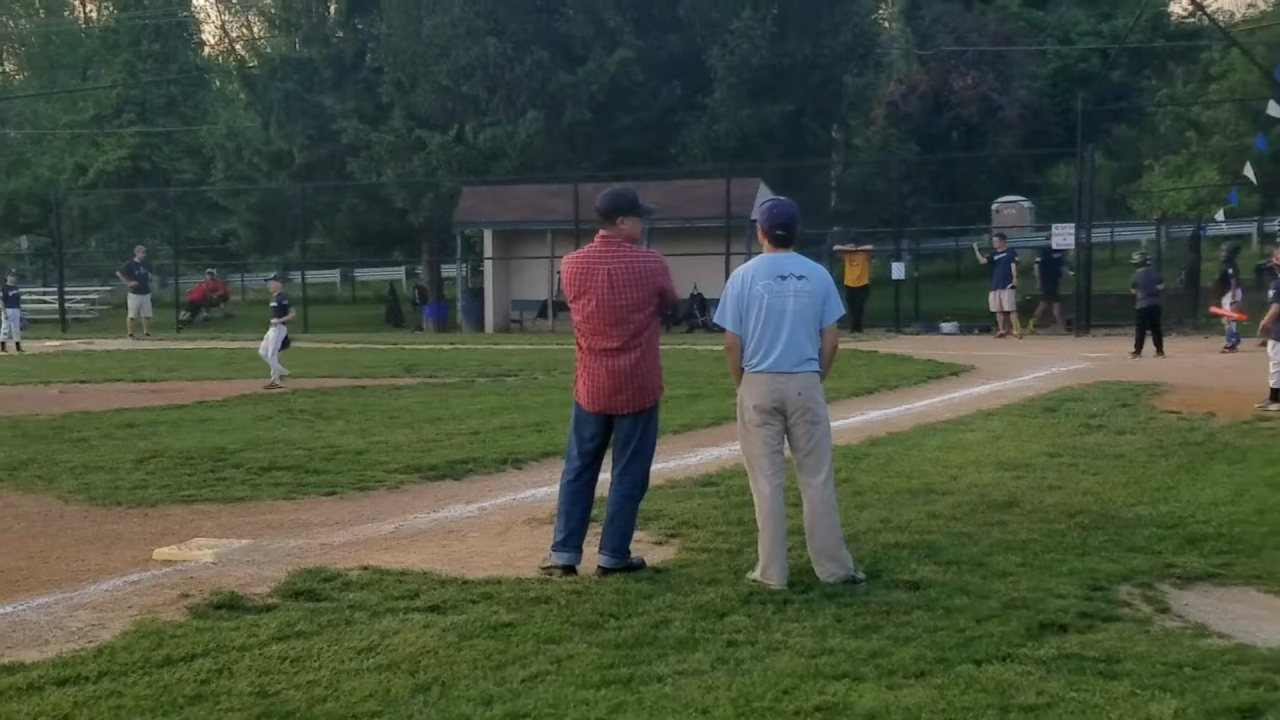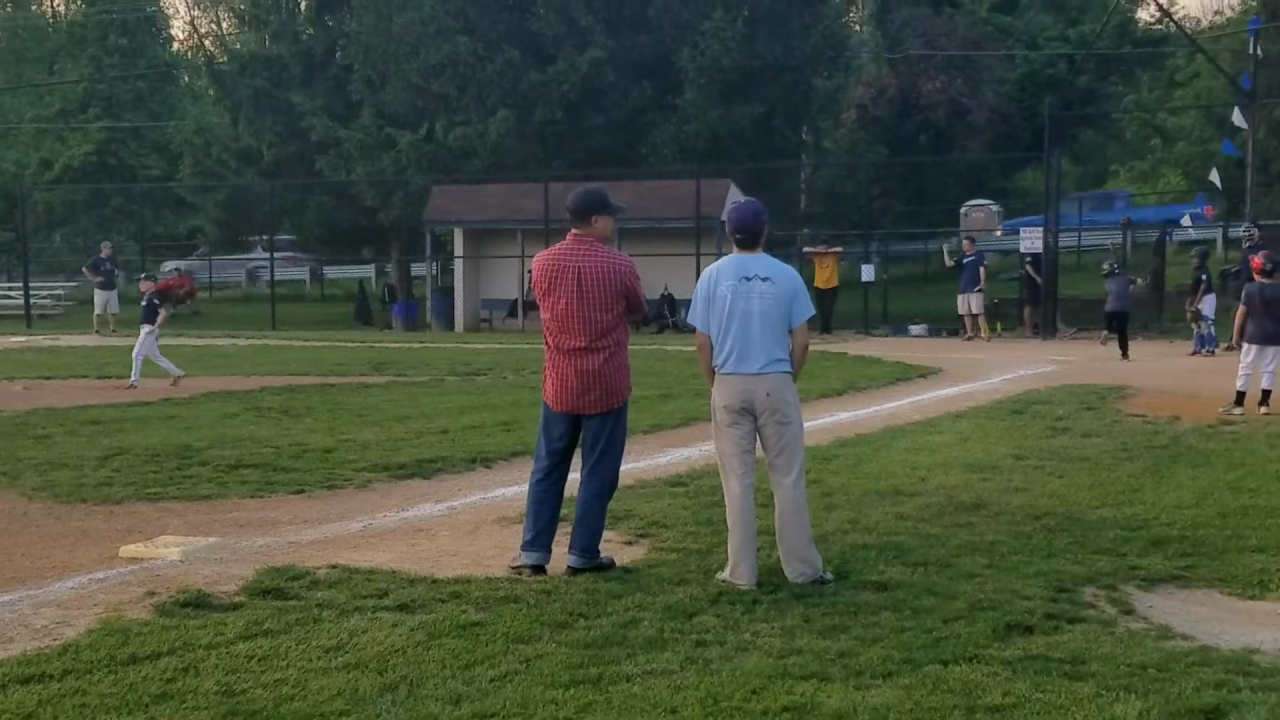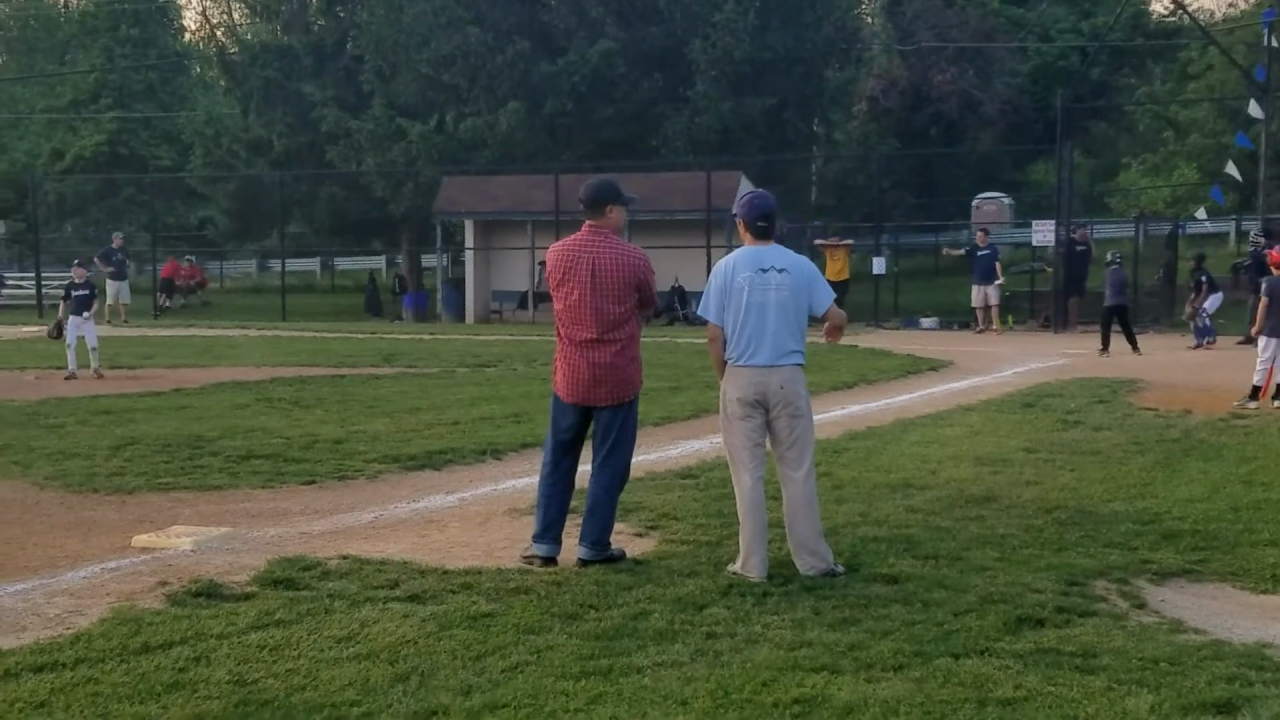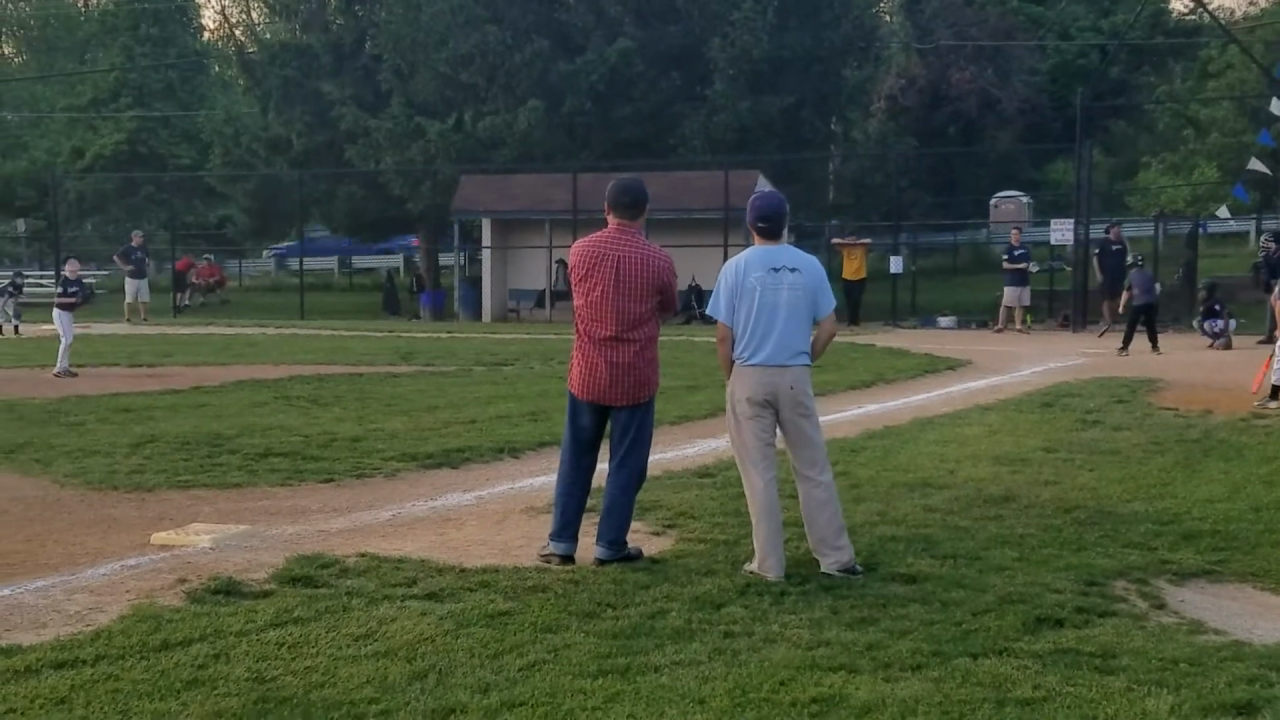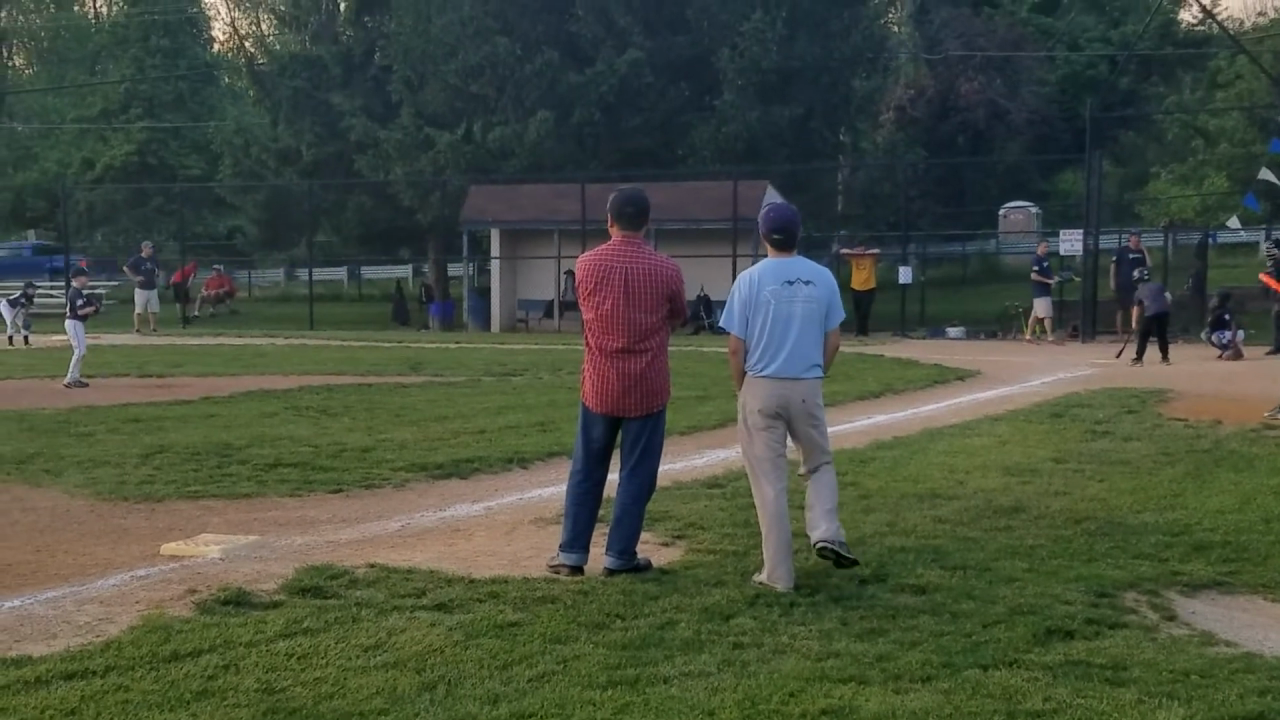
dt=0.7s
person 1, frame 1
left shoulder: (744, 275)
right shoulder: (818, 275)
left elbow: (732, 343)
right elbow: (831, 340)
left wrist: (742, 385)
left hip: (758, 386)
right hip: (805, 385)
left knee: (767, 481)
right knee: (817, 479)
left ankle: (772, 571)
right ankle: (833, 567)
person 1, frame 2
left shoulder: (713, 275)
right shoulder: (786, 275)
left elbow: (703, 342)
right elbow: (801, 341)
left wrist: (715, 385)
right wrist: (788, 380)
left hip: (729, 387)
right hip: (776, 386)
left knee: (737, 482)
right knee: (788, 479)
left ankle: (741, 571)
right ankle: (802, 568)
person 1, frame 3
left shoulder: (727, 267)
right shoulder: (801, 265)
left elbow: (715, 336)
right elbow: (836, 318)
left wrist: (724, 377)
right wrist: (835, 328)
left hip: (741, 379)
right hip: (788, 378)
left knee: (747, 474)
right knee: (798, 472)
left ankle: (752, 563)
right ankle: (812, 560)
person 1, frame 4
left shoulder: (737, 267)
right shoulder: (809, 265)
left elbow: (724, 335)
right elbow: (828, 328)
left wrist: (731, 379)
left hip: (749, 378)
right hip: (795, 378)
left knee: (760, 473)
right knee: (814, 470)
left ankle: (769, 563)
right ankle: (835, 558)
person 1, frame 5
left shoulder: (750, 279)
right shoulder: (822, 277)
left elbow: (737, 347)
right elbow: (833, 342)
left wrist: (741, 389)
left hip: (761, 390)
right hip: (807, 388)
left knee: (770, 483)
right knee: (820, 463)
left ankle: (778, 573)
right ankle: (826, 531)
person 2, frame 1
left shoulder: (572, 264)
right shoulder: (651, 264)
right elbow: (670, 304)
left hip: (592, 384)
right hip: (637, 384)
left knee: (578, 470)
right knee: (629, 474)
left ankle: (564, 554)
right ankle: (613, 556)
person 2, frame 2
left shoulder: (542, 263)
right shoulder: (619, 265)
right elbow: (637, 311)
left hip: (559, 383)
right hip: (606, 383)
left knee: (547, 470)
right knee: (598, 473)
left ankle: (533, 553)
right ankle: (582, 556)
person 2, frame 3
left shoulder: (556, 254)
right shoulder: (634, 258)
right elbow: (648, 309)
left hip: (570, 374)
right hip: (617, 376)
left knee: (557, 461)
right knee: (609, 464)
left ankle: (544, 545)
right ankle: (593, 547)
person 2, frame 4
left shoulder: (580, 251)
right shoulder: (659, 260)
right elbow: (668, 311)
left hip: (587, 372)
right hip: (635, 376)
left knee: (575, 460)
right knee: (626, 464)
left ankle: (561, 543)
right ankle: (609, 546)
person 2, frame 5
left shoulder: (586, 264)
right shoulder: (666, 270)
right elbow: (679, 319)
left hip: (599, 385)
right hip: (646, 387)
left knee: (586, 471)
right knee: (637, 474)
left ankle: (571, 554)
right ankle: (619, 557)
